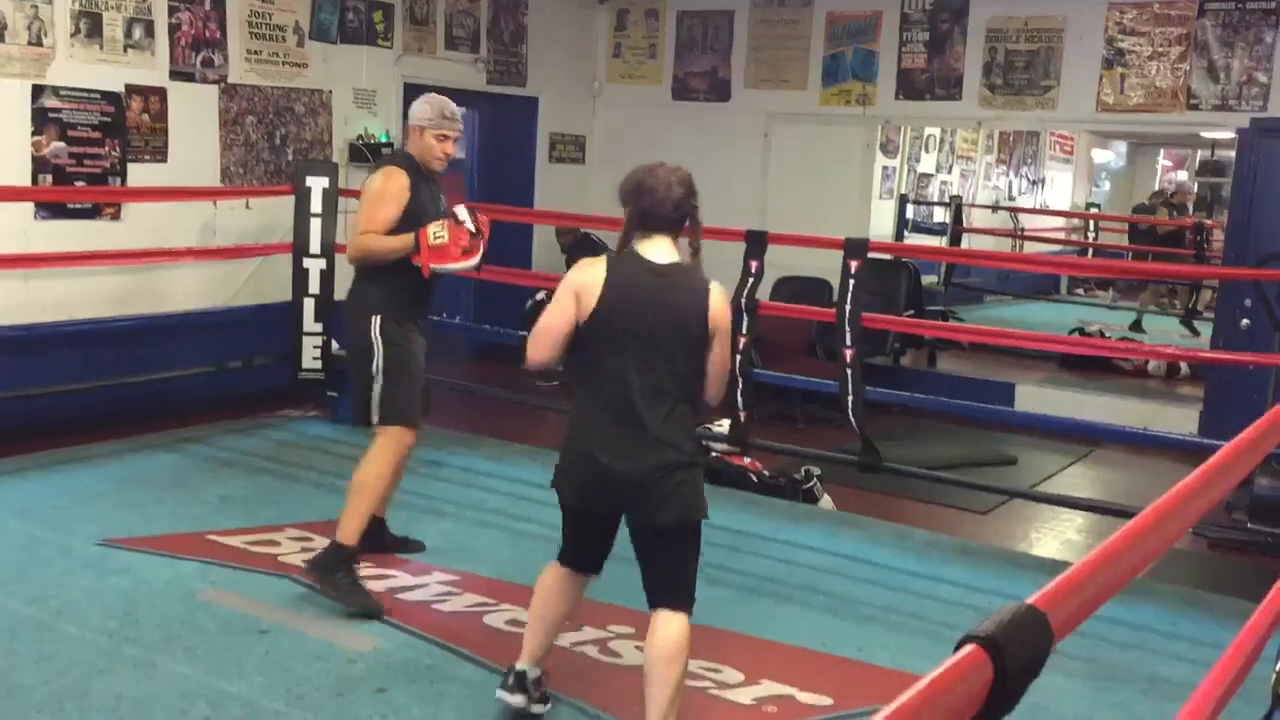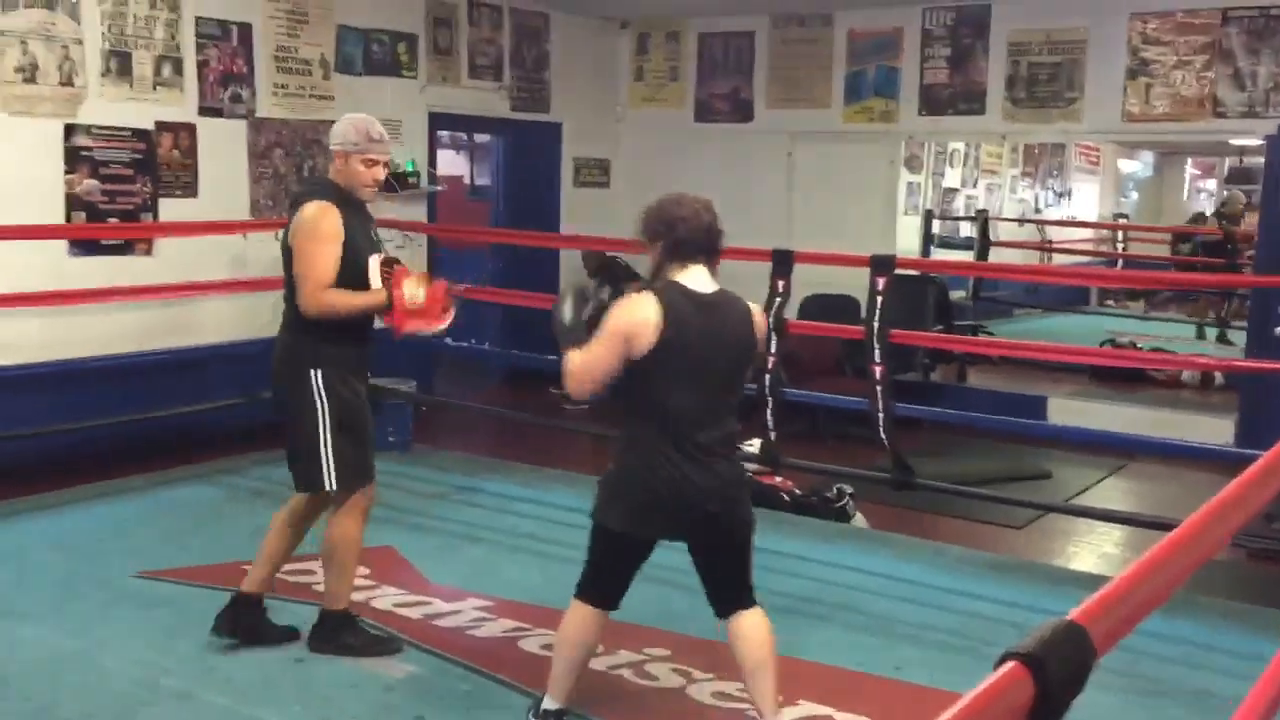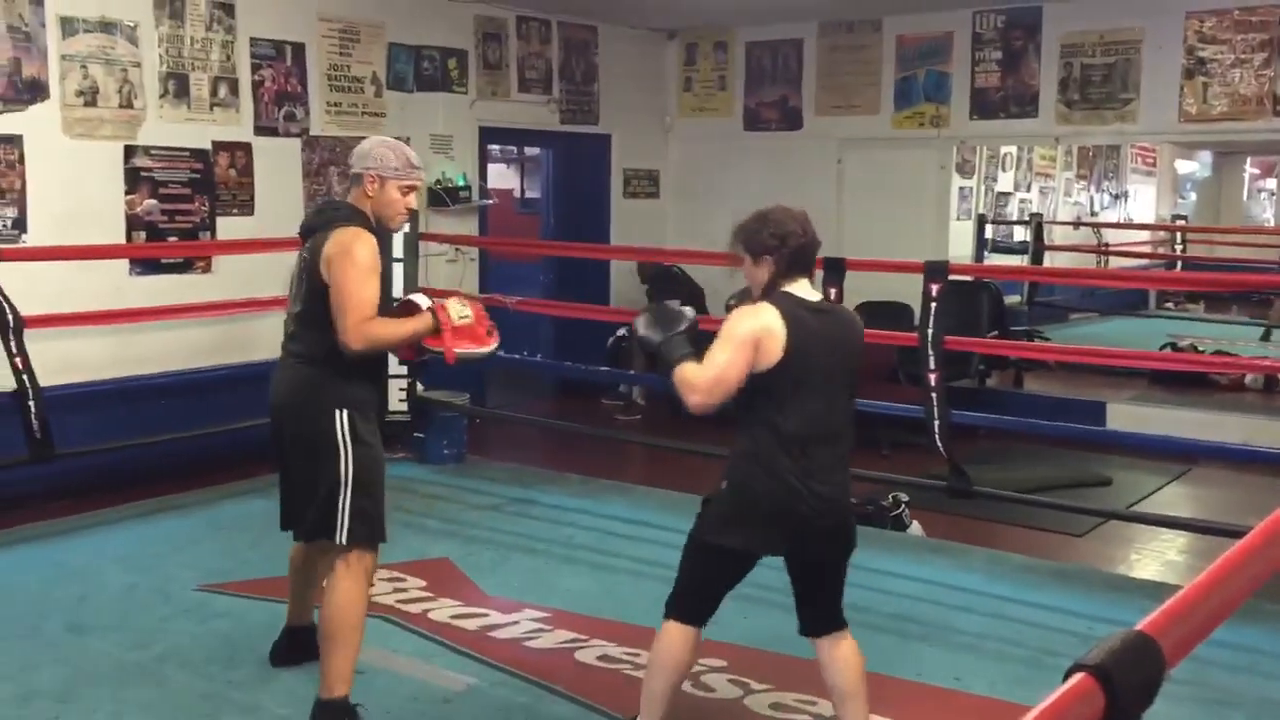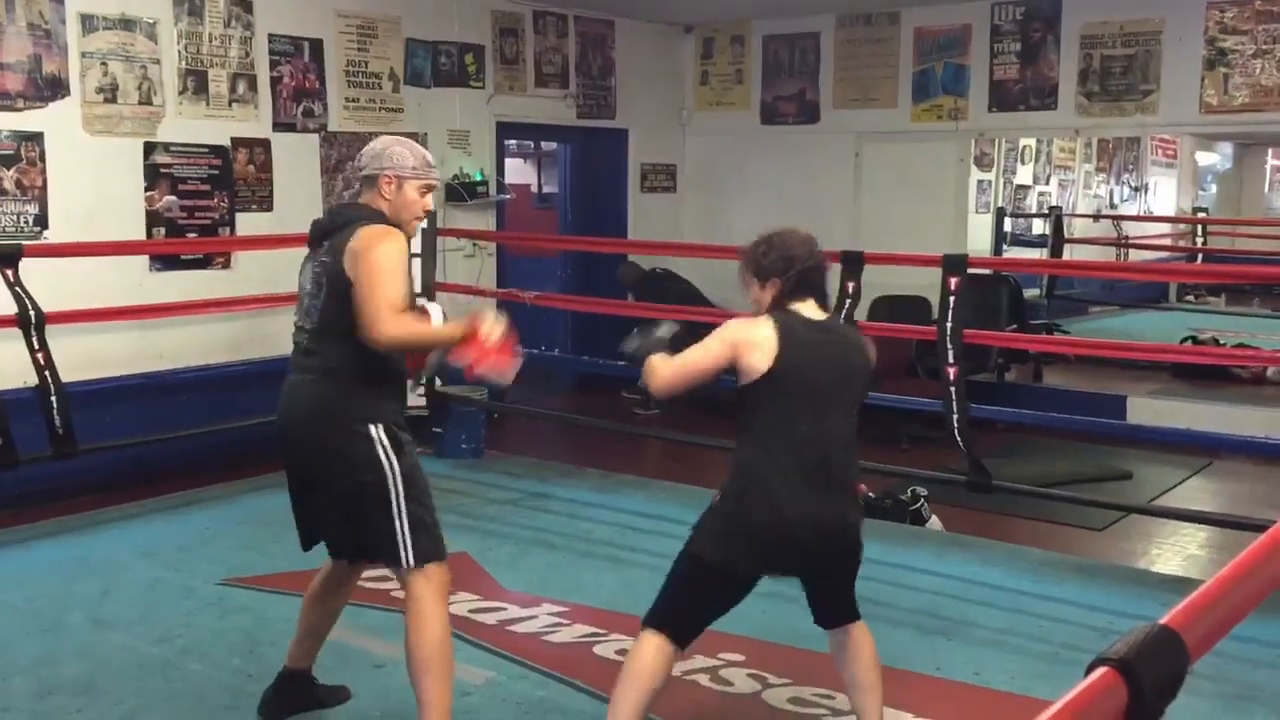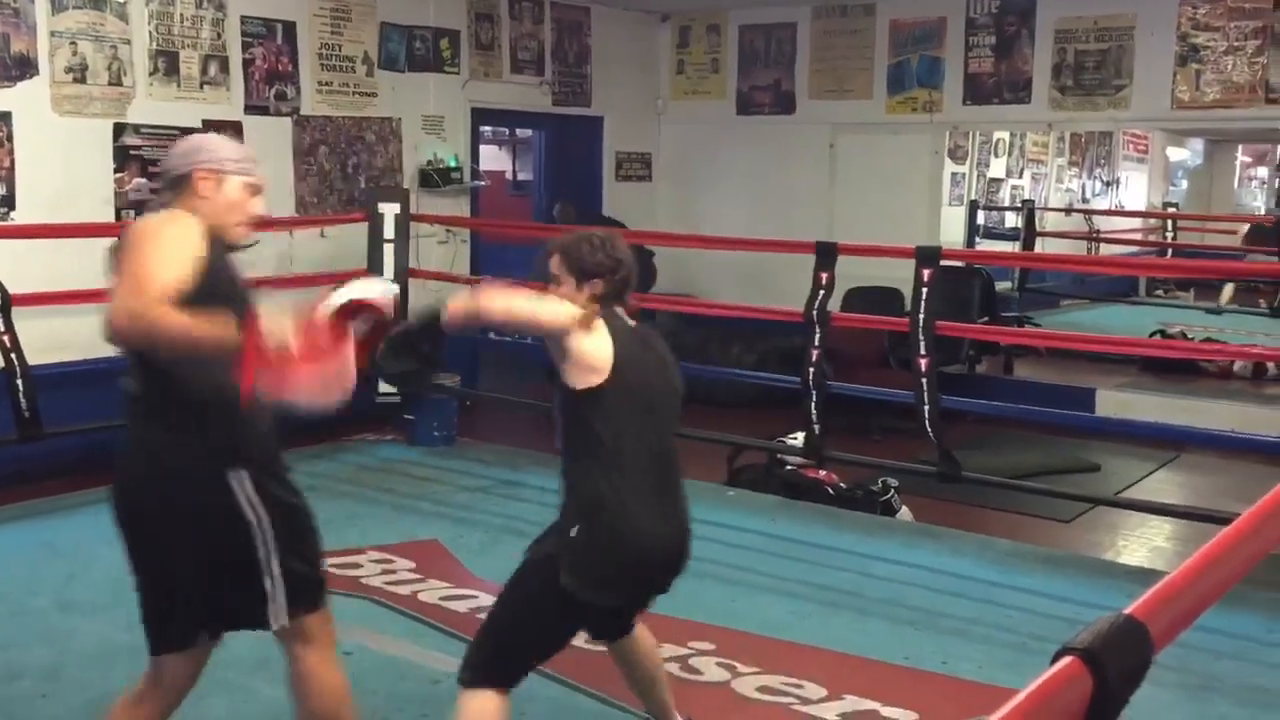
dt=0.7s
person 1, frame 1
left shoulder: (429, 184)
right shoulder: (393, 178)
right elbow: (358, 247)
right wrist: (418, 241)
left hip: (404, 319)
right hip: (379, 320)
left knee: (397, 430)
right knee: (396, 435)
left ankle: (372, 528)
right ankle: (335, 558)
person 1, frame 2
left shoulder: (353, 211)
right shoulder: (322, 212)
right elbow: (313, 301)
left wrist: (386, 283)
right wrist: (388, 297)
left hip: (331, 367)
right hip: (318, 369)
left knee: (317, 494)
right knee: (355, 495)
left ankle: (244, 607)
right ankle: (334, 624)
person 1, frame 3
left shoulder: (331, 232)
right shoulder: (355, 240)
right elbow: (357, 335)
left wrist: (407, 328)
right wrist: (430, 320)
left hip: (304, 396)
right hip: (331, 405)
left knee: (321, 529)
right knee: (353, 553)
left ankle: (297, 634)
person 1, frame 4
left shoulder: (334, 239)
right shoulder: (382, 240)
right elbow: (384, 330)
left wrist: (419, 328)
right wrist: (466, 334)
left hip: (306, 411)
right hip: (351, 420)
left knee: (350, 558)
right knee: (427, 577)
person 1, frame 5
left shoulder: (195, 253)
right shoulder: (169, 231)
right elbow: (129, 318)
right wrist: (242, 336)
left hip: (152, 474)
right hip: (215, 470)
left knee: (172, 668)
right knee: (308, 631)
person 2, frame 1
left shoulder: (590, 275)
right shoulder: (708, 297)
left elbow: (538, 355)
right elbow: (712, 393)
left hip: (591, 460)
right hip: (666, 469)
left knee: (573, 563)
right knee: (671, 604)
left ankle: (523, 675)
person 2, frame 2
left shoulder: (638, 310)
right shoulder: (749, 317)
left elbow: (580, 383)
left wrist: (572, 328)
left hip: (640, 483)
right hip: (719, 487)
left knee: (592, 596)
right knee: (739, 604)
person 2, frame 3
left shoulder: (755, 321)
right shoulder: (848, 324)
left elbow: (701, 395)
left wrist: (671, 341)
left hip: (754, 495)
right hip: (827, 500)
left knee: (684, 613)
right knee: (829, 626)
person 2, frame 4
left shoulder: (749, 334)
right shoulder: (859, 347)
left elbow: (664, 379)
left wrist: (648, 347)
left hip: (755, 514)
right hip: (833, 519)
left knee: (664, 627)
right knee: (843, 619)
person 2, frame 5
left shoulder: (581, 328)
right shoulder: (654, 350)
left elbow: (482, 303)
left wrist: (420, 333)
left hip: (602, 533)
left knee: (486, 671)
right knee: (612, 624)
